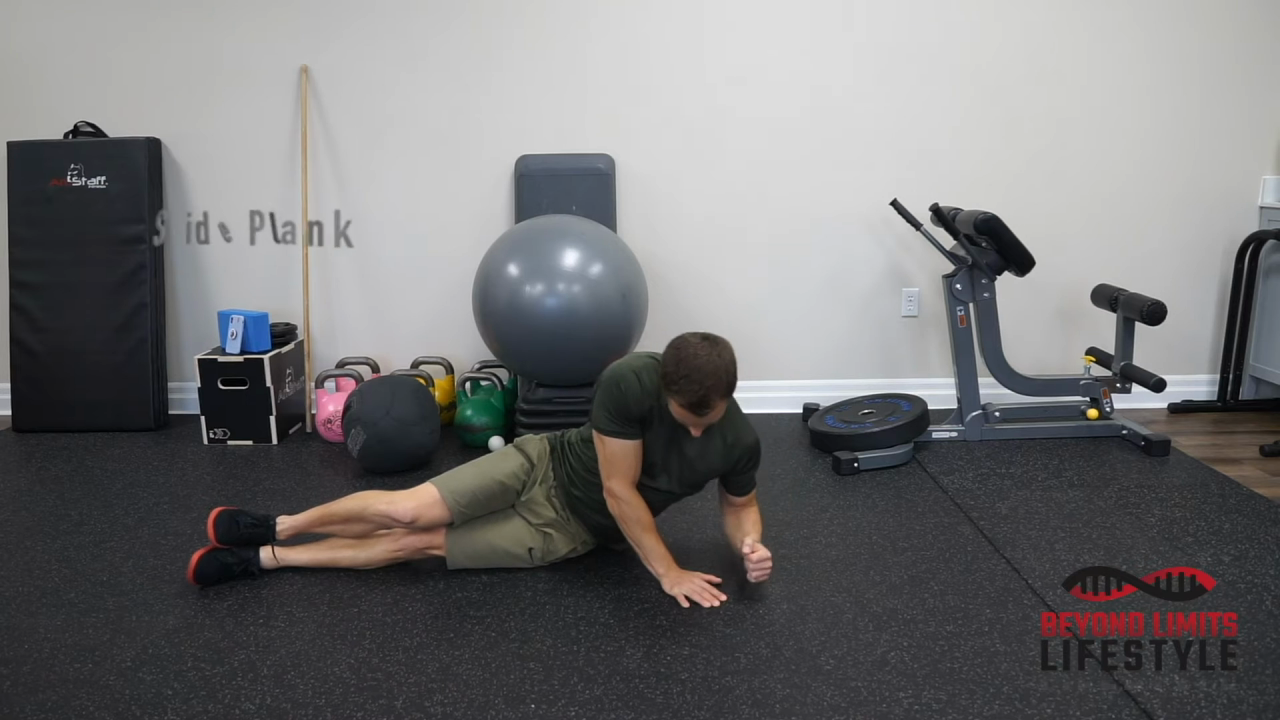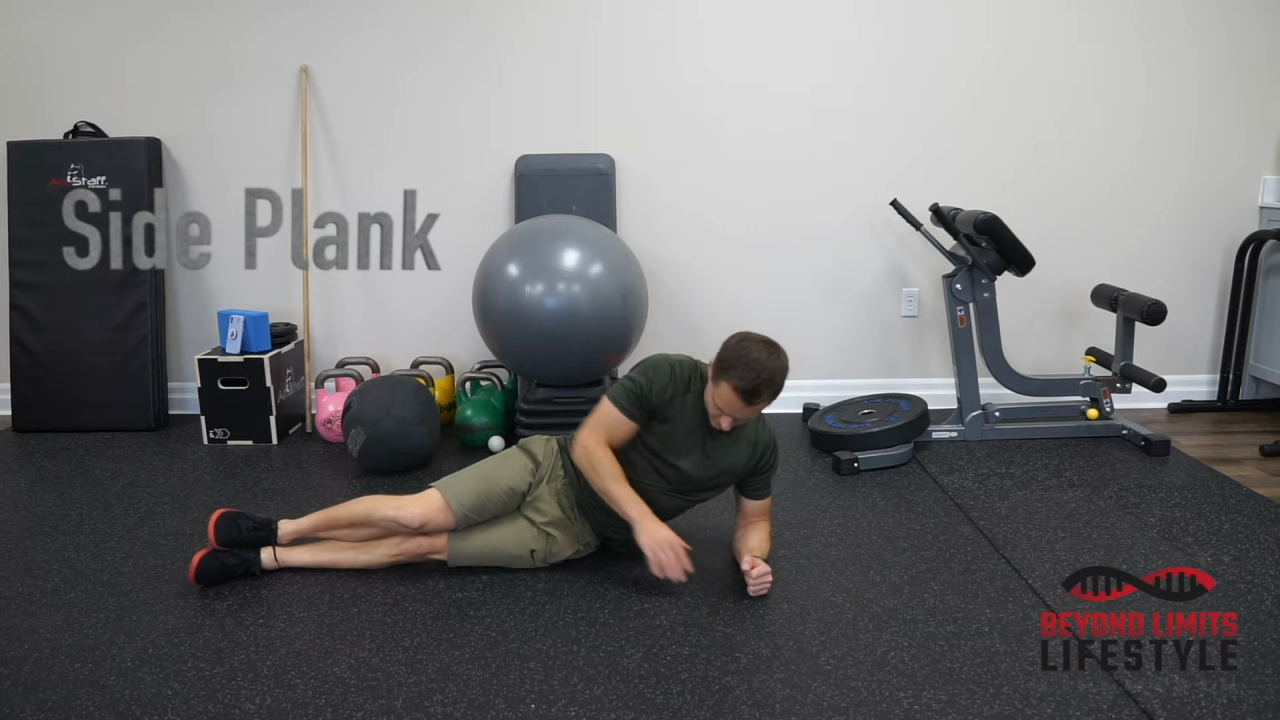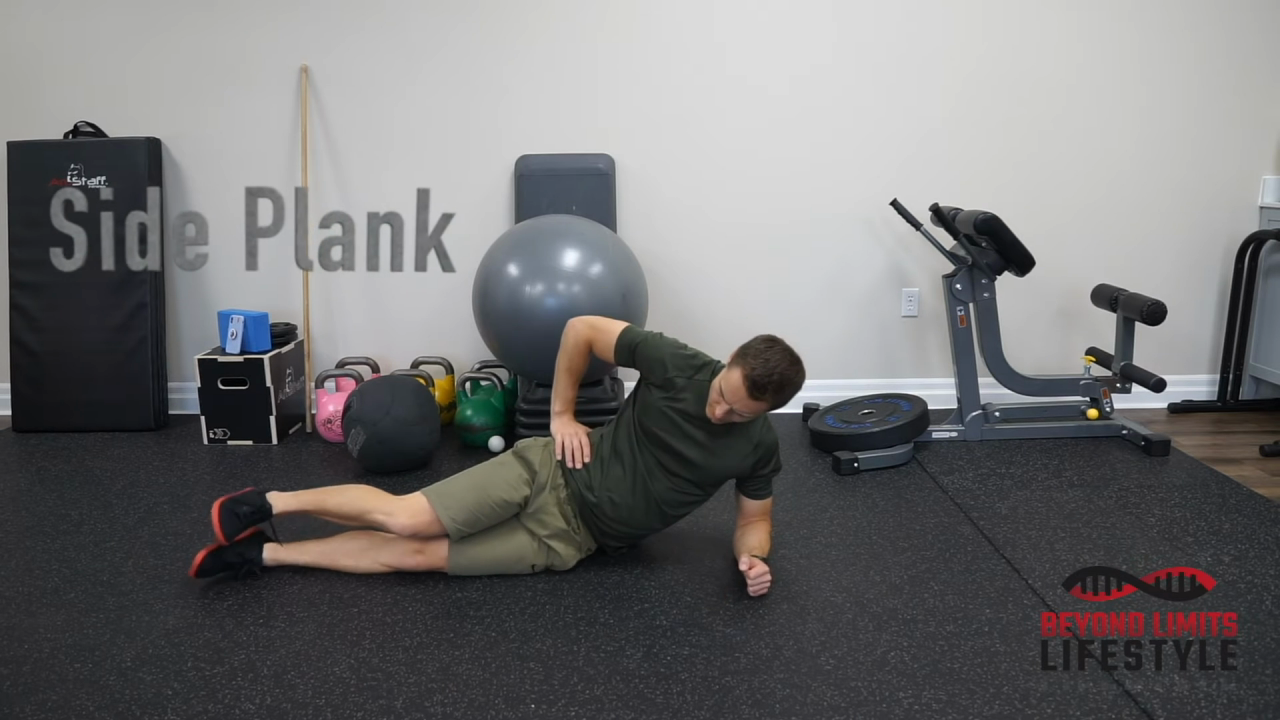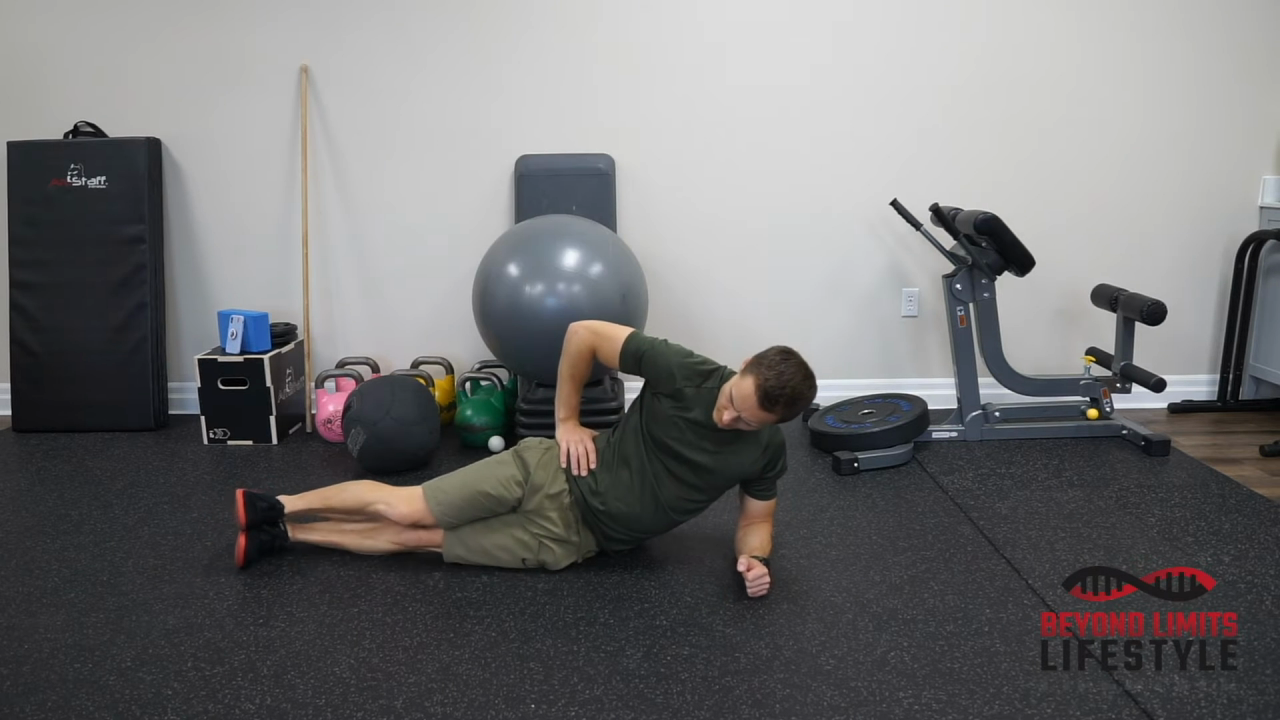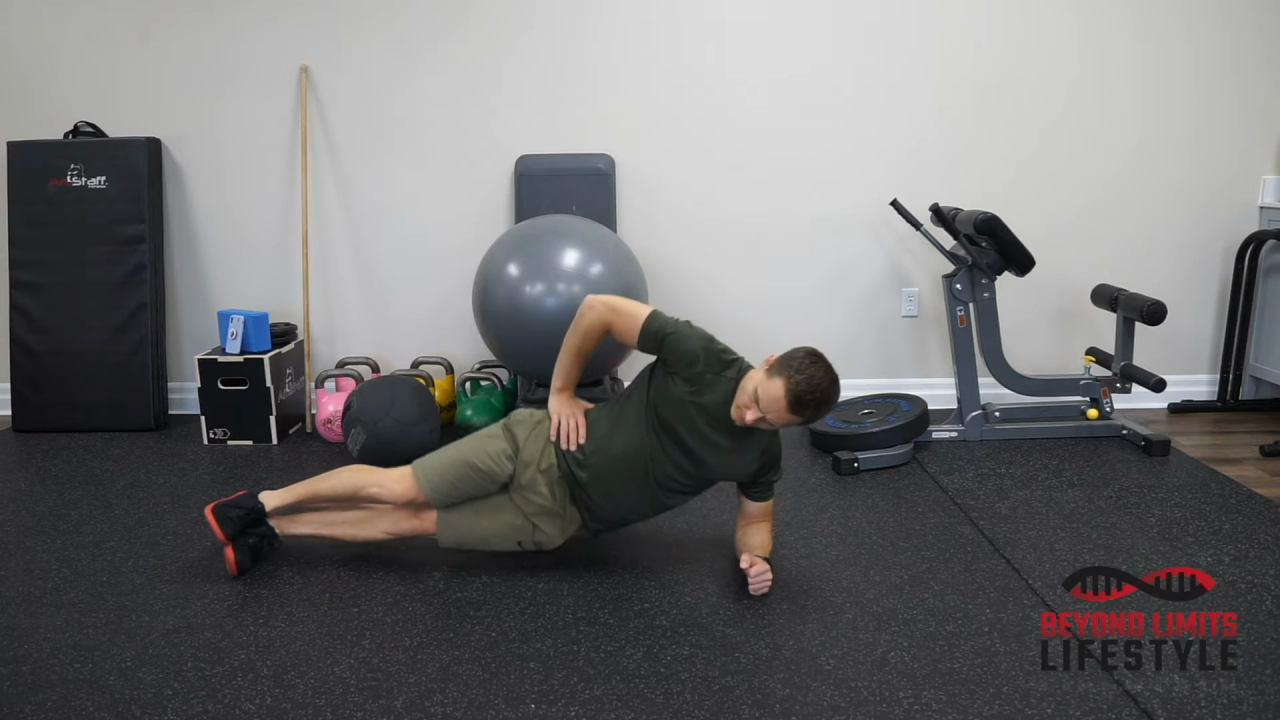
dt=1s
person 1, frame 1
left shoulder: (739, 442)
right shoulder: (629, 380)
left elbow: (739, 505)
right elbow: (619, 490)
left wrist: (750, 546)
right wrist: (668, 572)
left hip: (572, 528)
right hip: (543, 465)
left knee: (416, 545)
right knee: (407, 511)
left ankle: (264, 559)
right ankle: (275, 526)
person 1, frame 2
left shoulder: (758, 447)
right shoulder: (666, 376)
left elbow: (754, 518)
right elbow: (590, 444)
left wrist: (753, 558)
right wrist: (646, 523)
left hip: (574, 532)
right hip: (556, 471)
left knee: (422, 546)
right knee: (416, 514)
left ankle: (265, 560)
right ankle: (280, 530)
person 1, frame 3
left shoulder: (759, 448)
right shoulder: (676, 363)
left elbow: (753, 520)
right elbow: (581, 327)
left wrist: (753, 559)
right wrist: (562, 414)
left hip: (569, 541)
right hip: (549, 475)
left knee: (416, 556)
right knee: (406, 519)
left ankle: (264, 554)
right ankle: (275, 503)
person 1, frame 4
left shoulder: (765, 452)
right shoulder: (684, 371)
left elbow: (755, 519)
right elbow: (583, 332)
left wrist: (753, 560)
right wrist: (567, 420)
left hip: (569, 537)
right hip: (554, 476)
left knee: (418, 537)
right knee: (406, 509)
left ankle: (286, 534)
right ankle: (280, 506)
person 1, frame 5
left shoulder: (761, 453)
right shoulder: (702, 357)
left elbow: (756, 518)
right elbow: (597, 307)
left wrist: (755, 558)
right wrist: (560, 390)
left hip: (557, 511)
right hip: (542, 447)
left knee: (415, 523)
right knee: (397, 489)
left ankle: (274, 533)
right ankle: (263, 504)
